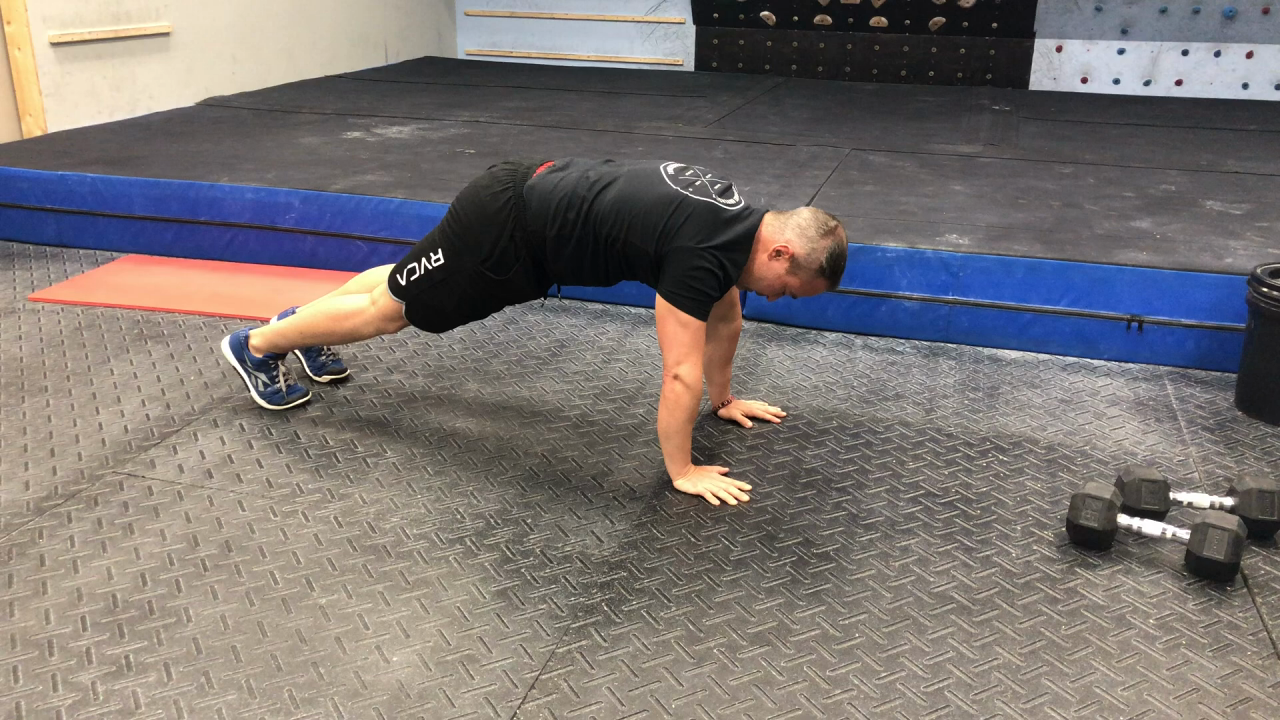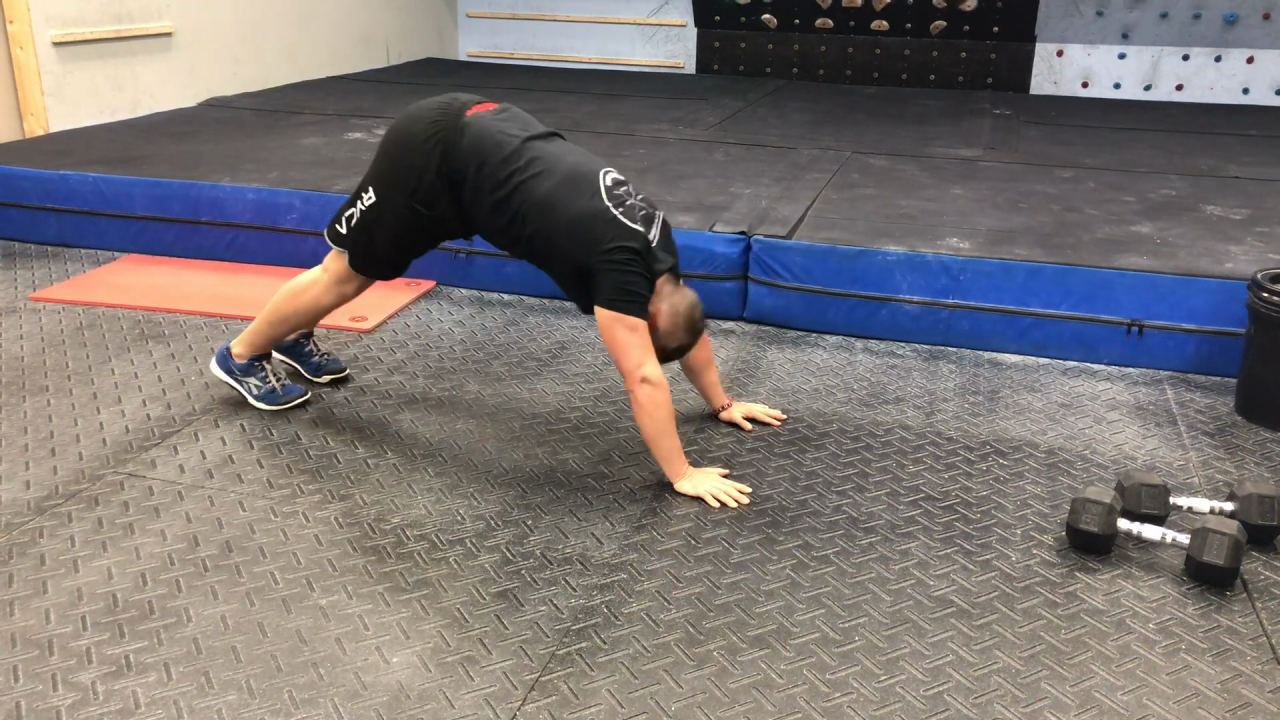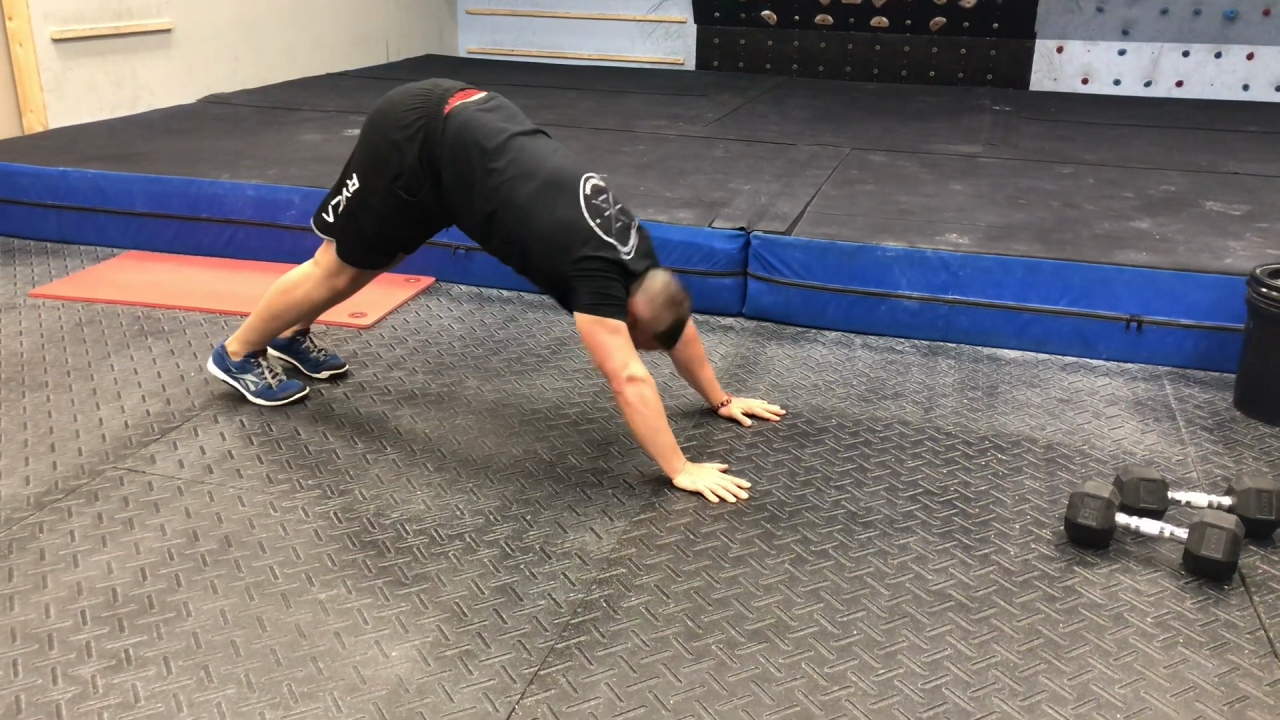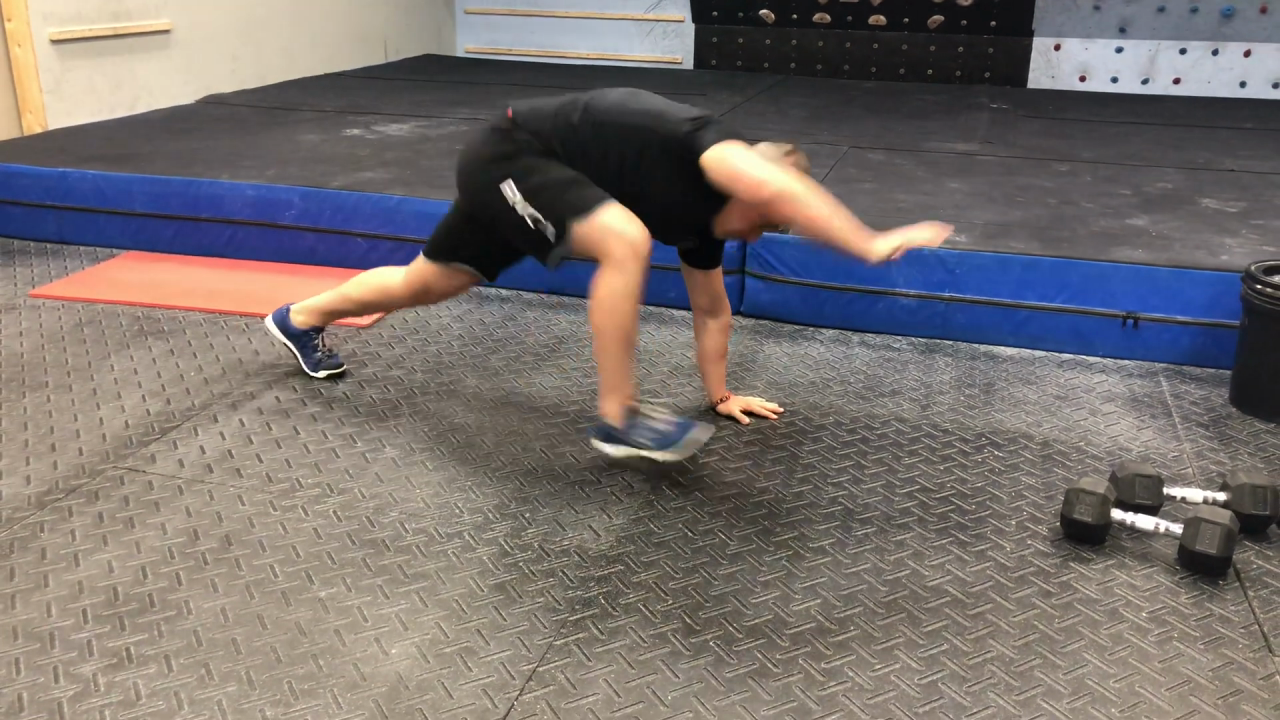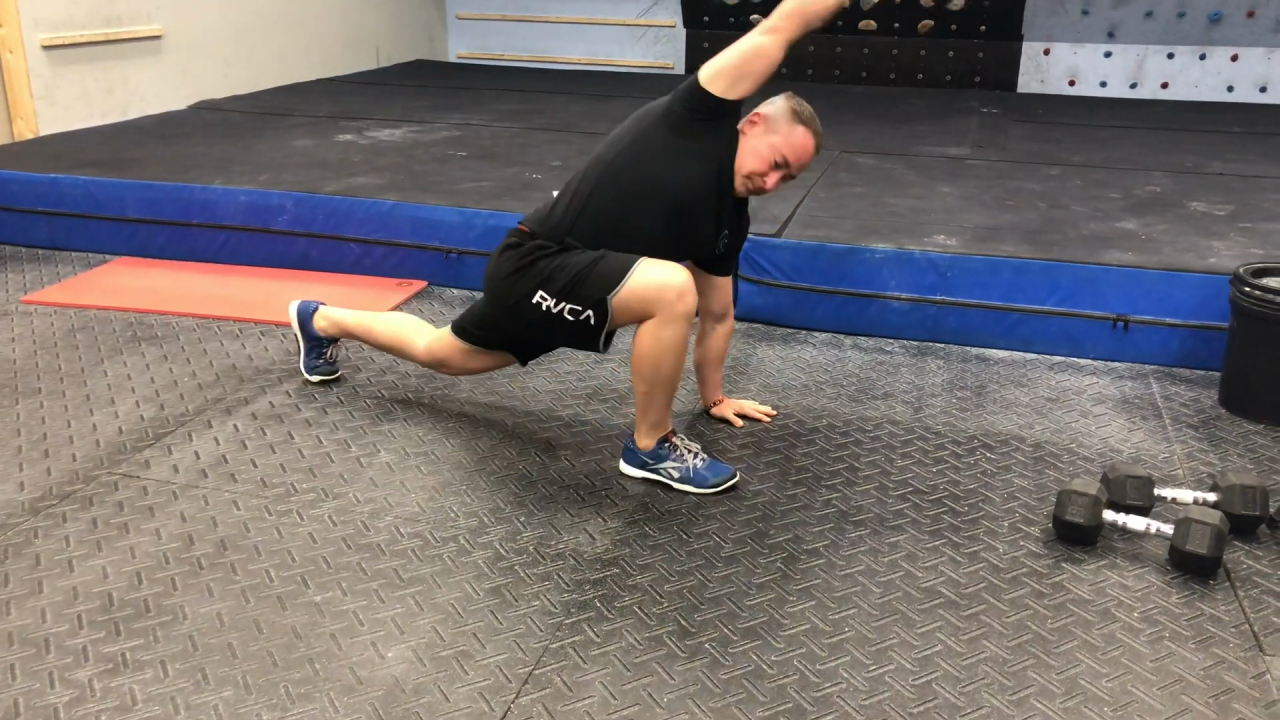
dt=0.7s
person 1, frame 1
left shoulder: (735, 220)
right shoulder: (705, 247)
left elbow: (725, 318)
right elbow: (681, 373)
left wrist: (723, 399)
right wrist: (682, 471)
left hip: (532, 203)
right hip: (508, 224)
left knee: (409, 281)
right knee: (395, 309)
left ankle: (302, 324)
right ankle: (256, 345)
person 1, frame 2
left shoulder: (649, 241)
right shoulder: (622, 262)
left elbow: (685, 329)
right elbow: (643, 376)
left wrist: (721, 402)
right wrist: (681, 475)
left hip: (474, 134)
right hip: (436, 150)
left knee: (370, 258)
right knee: (350, 268)
left ankle: (294, 338)
right ankle: (242, 355)
person 1, frame 3
left shoulder: (629, 250)
right shoulder: (596, 267)
left elbow: (678, 325)
right elbow: (628, 378)
left wrist: (720, 398)
right wrist: (681, 470)
left hip: (462, 118)
right hip: (417, 138)
left knee: (376, 257)
right knee: (342, 265)
left ankle: (292, 334)
right ankle: (237, 353)
person 1, frame 4
left shoulder: (701, 211)
right shoulder: (708, 147)
left elbow: (711, 308)
right elbow: (771, 185)
left wrist: (719, 392)
right wrist: (872, 244)
left hip: (526, 164)
right hip: (509, 153)
left knee: (430, 280)
right knee: (626, 242)
left ankle: (300, 320)
right ankle: (618, 418)
person 1, frame 5
left shoulder: (730, 219)
right shoulder: (703, 117)
left elbow: (717, 313)
left wrist: (714, 395)
left hip: (546, 286)
right hip: (533, 268)
left knee: (442, 354)
right knee: (672, 290)
left ankle: (319, 320)
right ankle: (650, 447)
